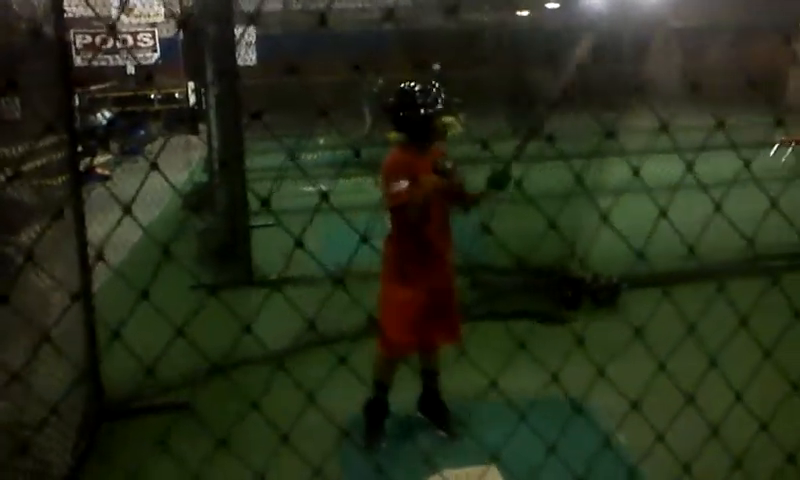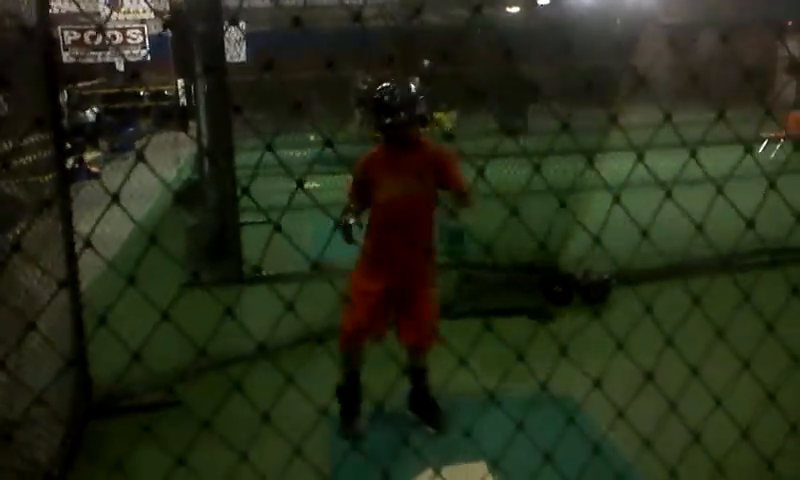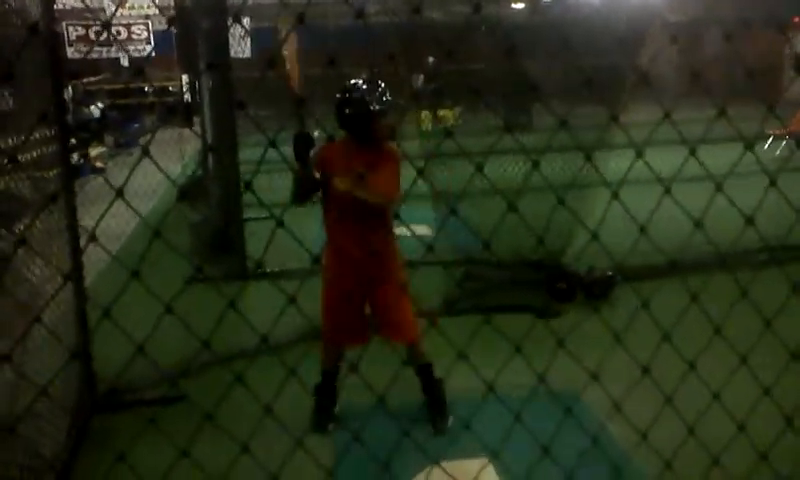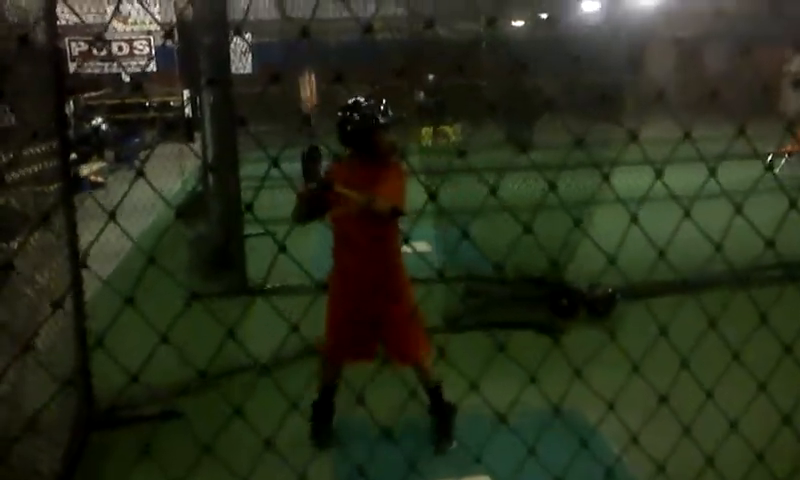
dt=0.5s
person 1, frame 1
left shoulder: (437, 156)
right shoulder: (398, 161)
left elbow: (457, 201)
right elbow: (409, 207)
left wrist: (483, 190)
right wrist: (438, 179)
left hip: (438, 261)
right hip: (405, 266)
left knee: (431, 334)
right knee: (396, 340)
left ankle: (430, 398)
right ankle: (377, 407)
person 1, frame 2
left shoulder: (436, 156)
right shoulder: (372, 162)
left elbow: (462, 193)
right elbow: (359, 199)
right wrist: (349, 217)
left hip: (418, 261)
right hip: (376, 260)
left knee: (418, 333)
right knee: (354, 329)
left ankle: (419, 394)
right ankle: (350, 395)
person 1, frame 3
left shoulder: (387, 155)
right shoulder: (327, 154)
left elbow: (381, 201)
right elbow: (299, 198)
left wrist: (332, 180)
right wrist: (303, 164)
left hip: (381, 257)
right hip: (341, 259)
left knee: (404, 326)
right knee: (336, 331)
left ankle: (431, 387)
right ankle: (326, 393)
person 1, frame 4
left shoulder: (391, 168)
right shoulder: (334, 173)
left elbow: (384, 207)
right elbow: (301, 216)
left wrist: (336, 188)
right wrist: (311, 181)
left hip: (388, 275)
right hip: (348, 277)
left knee: (412, 345)
right knee: (336, 348)
left ankle: (440, 409)
right ankle: (323, 409)
